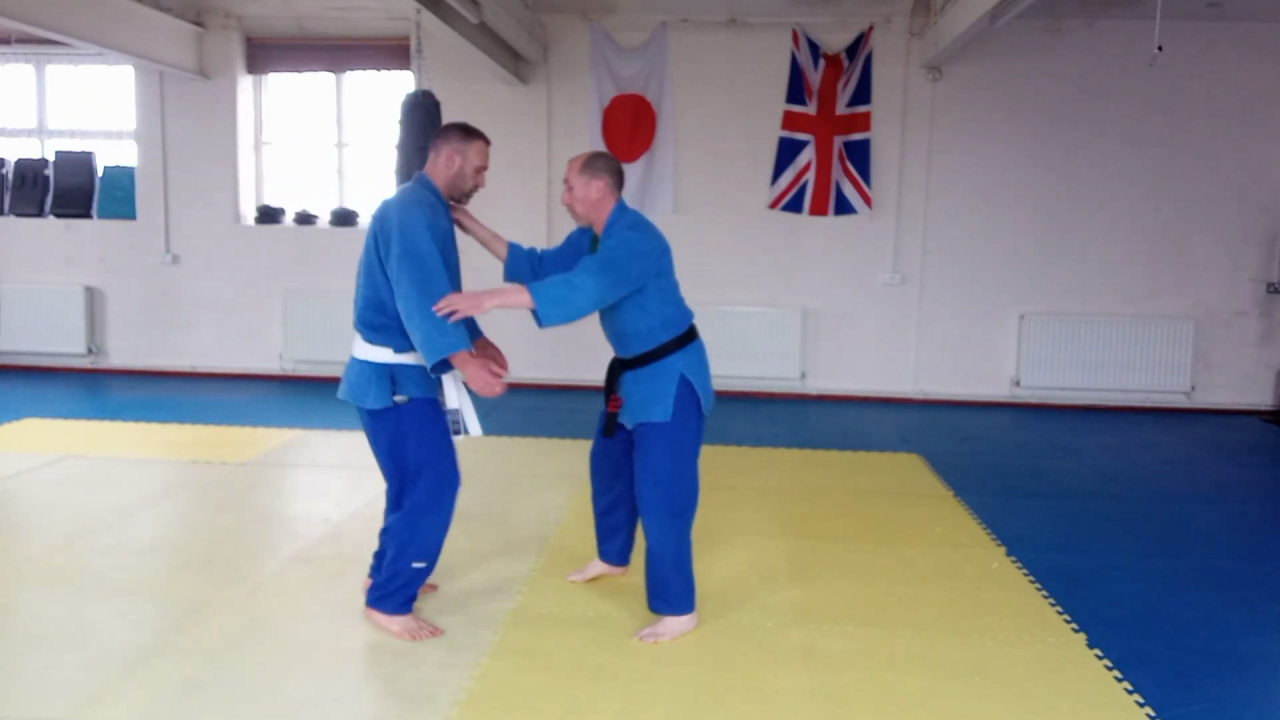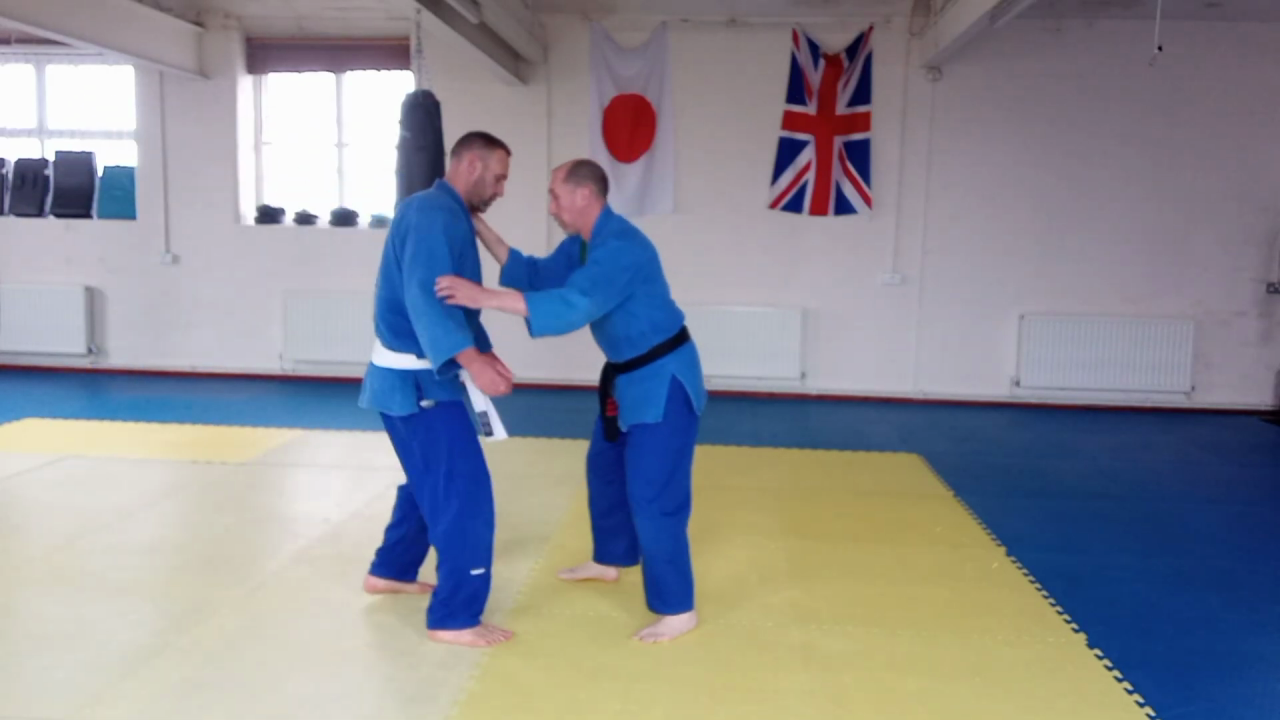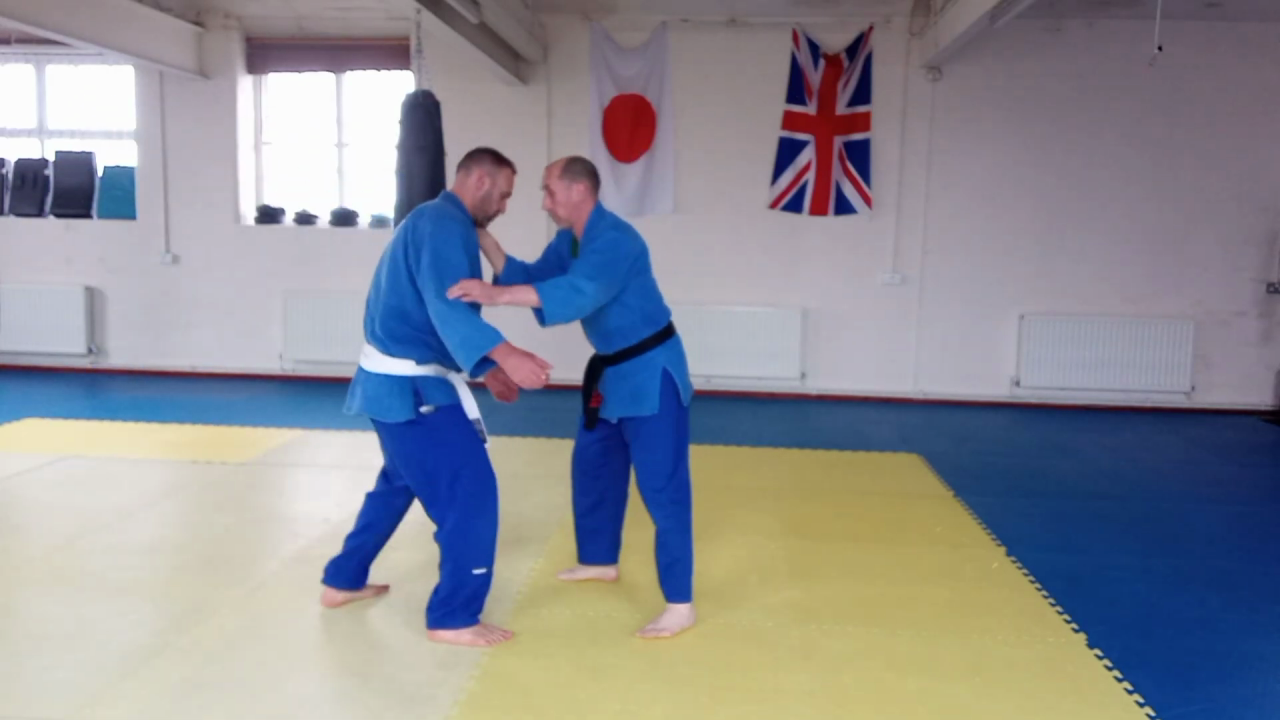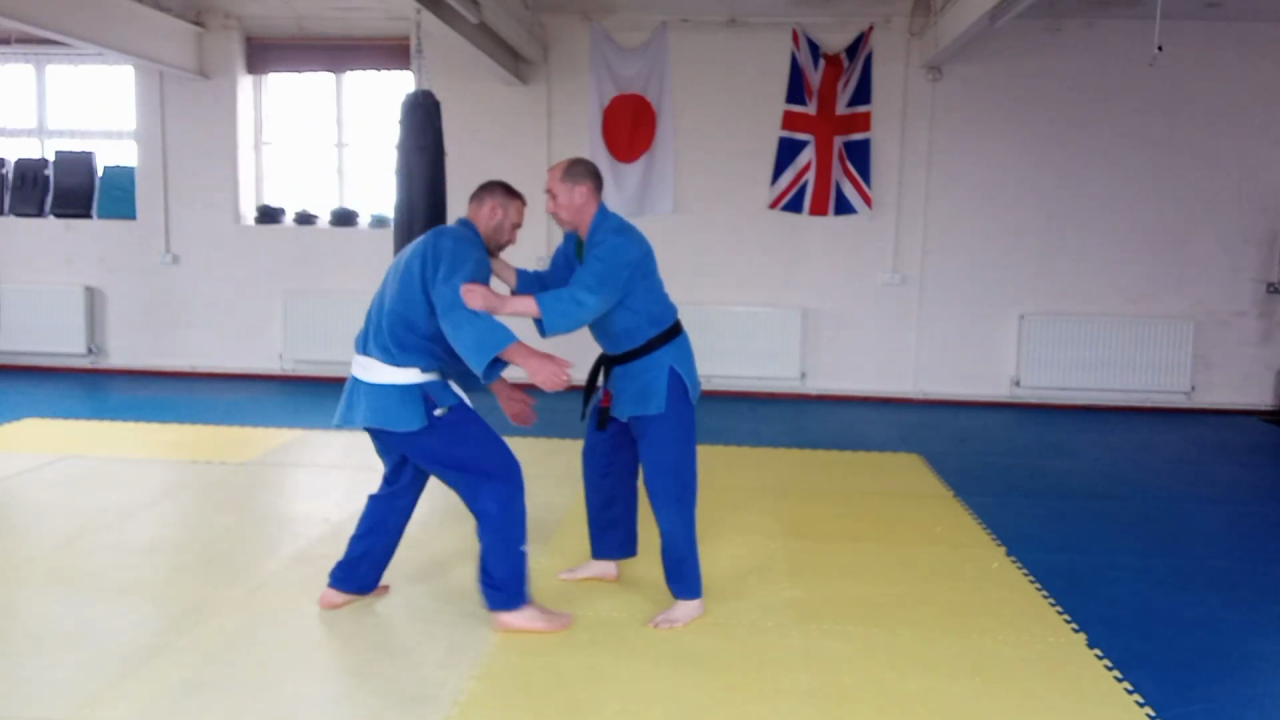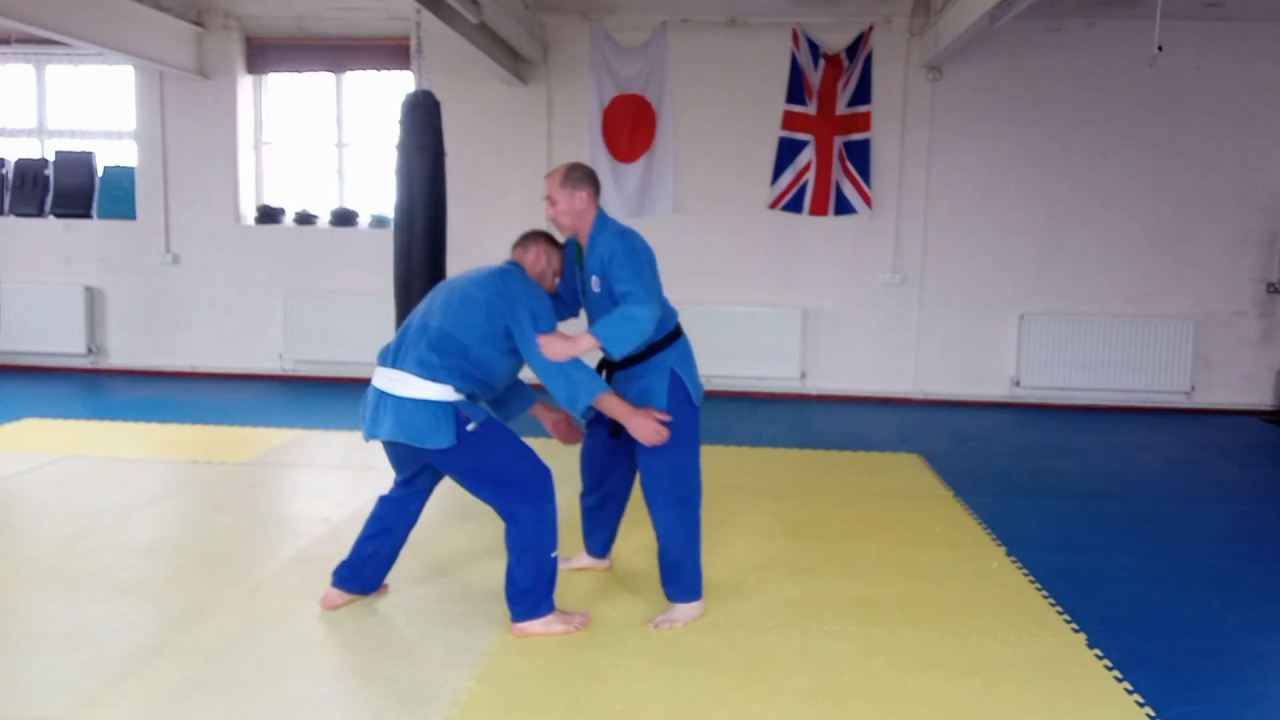
dt=0.3s
person 1, frame 1
left shoulder: (428, 210)
right shoulder: (413, 211)
left elbow: (440, 296)
right elbow: (421, 299)
left wrist: (479, 342)
right wrist: (466, 362)
left hip: (399, 369)
right hip: (394, 373)
left knee: (413, 476)
right knee: (434, 482)
left ankle: (388, 579)
right ankle: (387, 600)
person 1, frame 2
left shoulder: (448, 217)
right shoulder: (431, 213)
right elbow: (427, 300)
left wrist: (484, 353)
right wrist: (472, 361)
left hip: (409, 373)
right hip: (416, 378)
left knee: (430, 478)
right knee: (464, 491)
left ankle: (391, 570)
right ankle: (454, 618)
person 1, frame 3
left shoulder: (432, 223)
right shoulder: (444, 224)
right elbow: (449, 308)
left wrist: (486, 367)
right wrist: (507, 356)
left hip: (386, 377)
right hip: (409, 384)
left knee: (401, 479)
right knee: (470, 494)
left ankle: (343, 580)
right ankle: (453, 618)
person 1, frame 4
left shoulder: (438, 244)
right shoulder: (459, 245)
right elbow: (461, 316)
left wrist: (499, 388)
right wrist: (527, 358)
left hip: (375, 387)
right hip: (408, 393)
left knee: (402, 481)
right knee: (498, 479)
left ankle: (349, 583)
right ankle: (509, 603)
person 1, frame 5
left shoulder: (468, 285)
right shoulder: (520, 290)
right elbow: (555, 361)
left wrist: (545, 412)
right wrist: (628, 414)
left hip: (387, 399)
right hip: (432, 409)
left knee: (412, 486)
right knee: (528, 489)
left ankle: (350, 584)
right ankle: (531, 613)
person 2, frame 1
left shoulder: (634, 238)
right shoulder: (592, 236)
left elbow: (578, 289)
right elbow: (540, 266)
left wrist: (489, 299)
right wrist: (473, 228)
left hip: (671, 376)
right hip: (637, 374)
left knee: (660, 493)
right knee: (609, 464)
left ankle: (678, 610)
right ankle: (611, 558)
person 2, frame 2
left shoulder: (621, 247)
right shoulder: (583, 244)
left elbow: (574, 305)
right elbow: (537, 276)
left wrist: (486, 298)
right wrist: (481, 231)
left hip: (663, 379)
right hip: (632, 376)
left knee: (652, 493)
right knee: (606, 470)
left ankle: (677, 609)
right ankle: (610, 559)
person 2, frame 3
left shoulder: (616, 239)
right shoulder: (568, 241)
left elbow: (580, 293)
right elbow: (530, 277)
left wrist: (496, 295)
right wrist: (481, 238)
left hip: (651, 371)
right hip: (614, 369)
left knee: (661, 486)
right knee: (593, 466)
left ankle: (680, 602)
right ankle: (599, 560)
person 2, frame 4
left shoulder: (619, 243)
right shoulder: (577, 242)
left elbow: (580, 302)
right elbow: (545, 286)
left wrist: (501, 305)
right wrist: (492, 263)
left hip: (659, 369)
right hip: (623, 368)
left knee: (667, 482)
right knee: (603, 462)
left ankle: (689, 596)
right ankle: (608, 558)
person 2, frame 5
left shoulder: (620, 245)
right shoulder: (576, 248)
left elbow: (640, 312)
right elbow: (562, 301)
left wrist: (574, 345)
left hip: (660, 373)
right hip: (621, 373)
left knee: (667, 484)
right knee: (600, 460)
left ankle: (688, 598)
right ankle: (597, 551)
